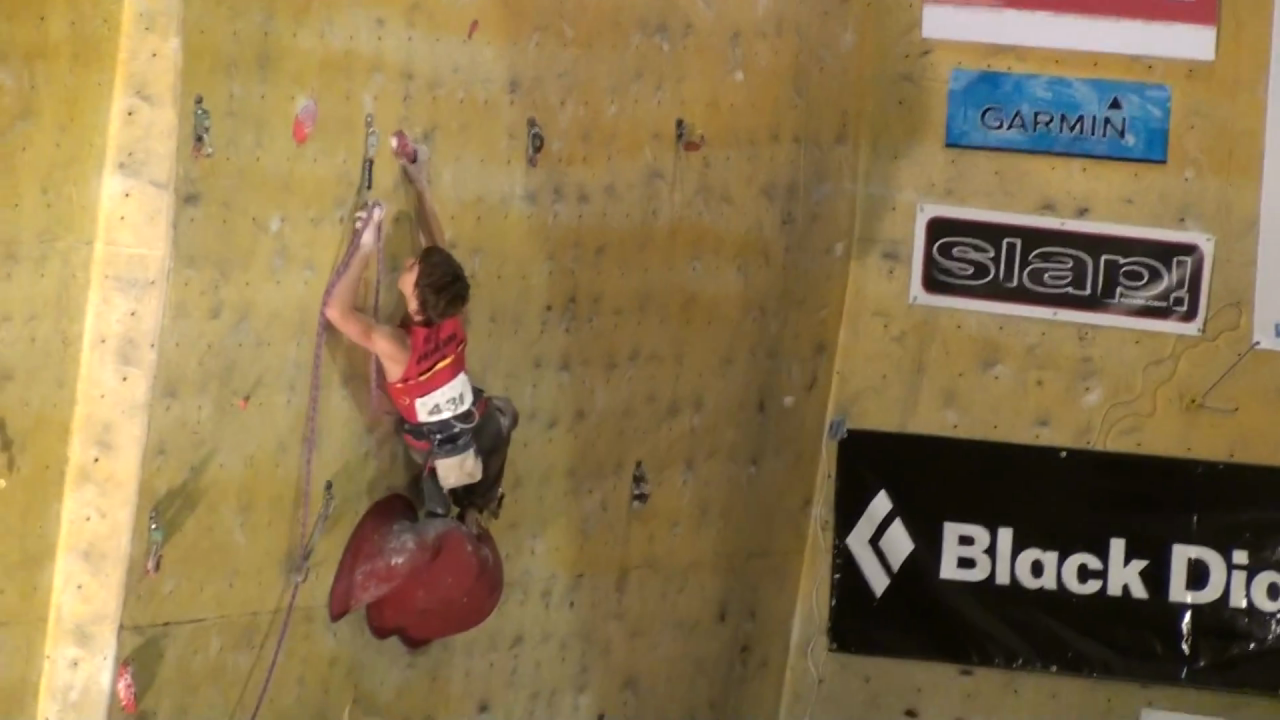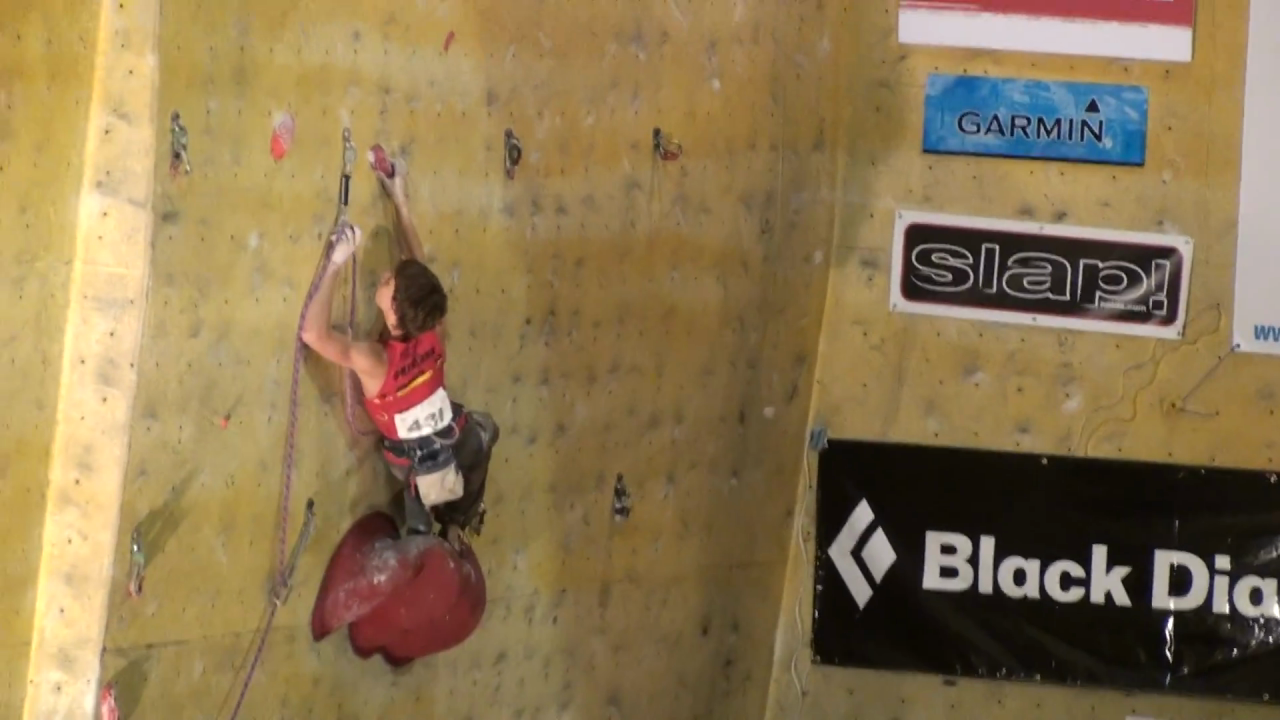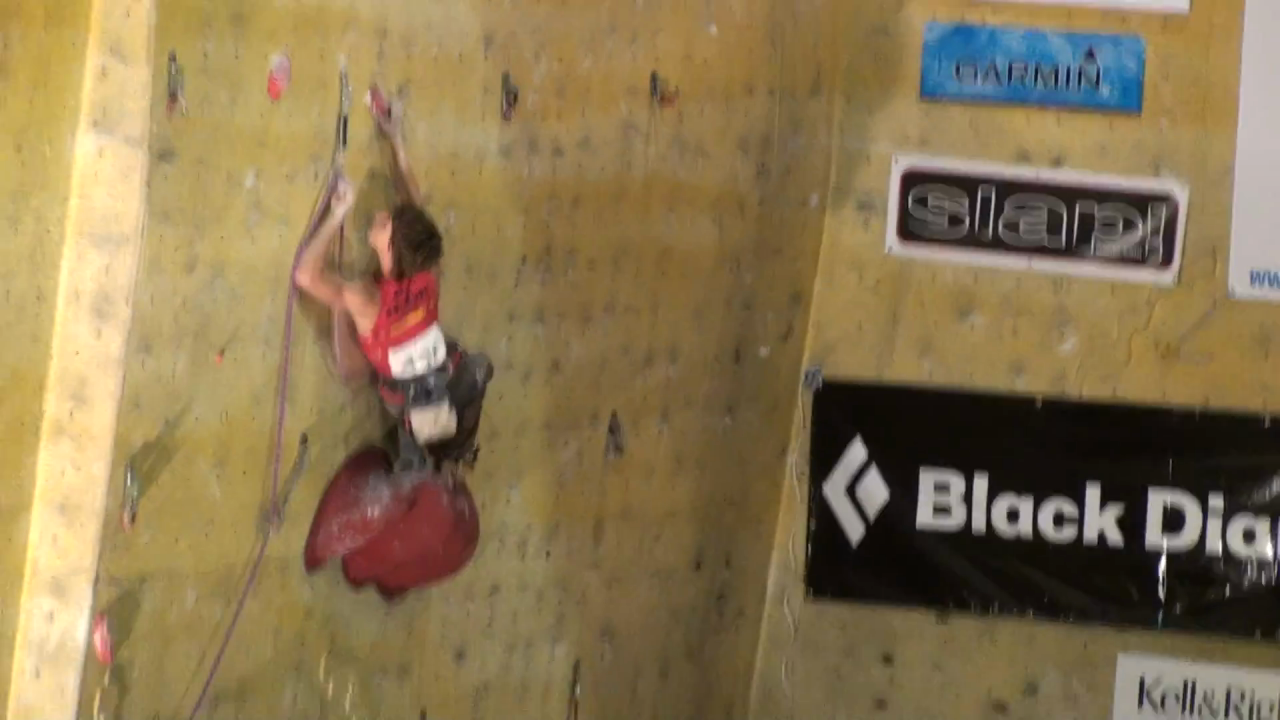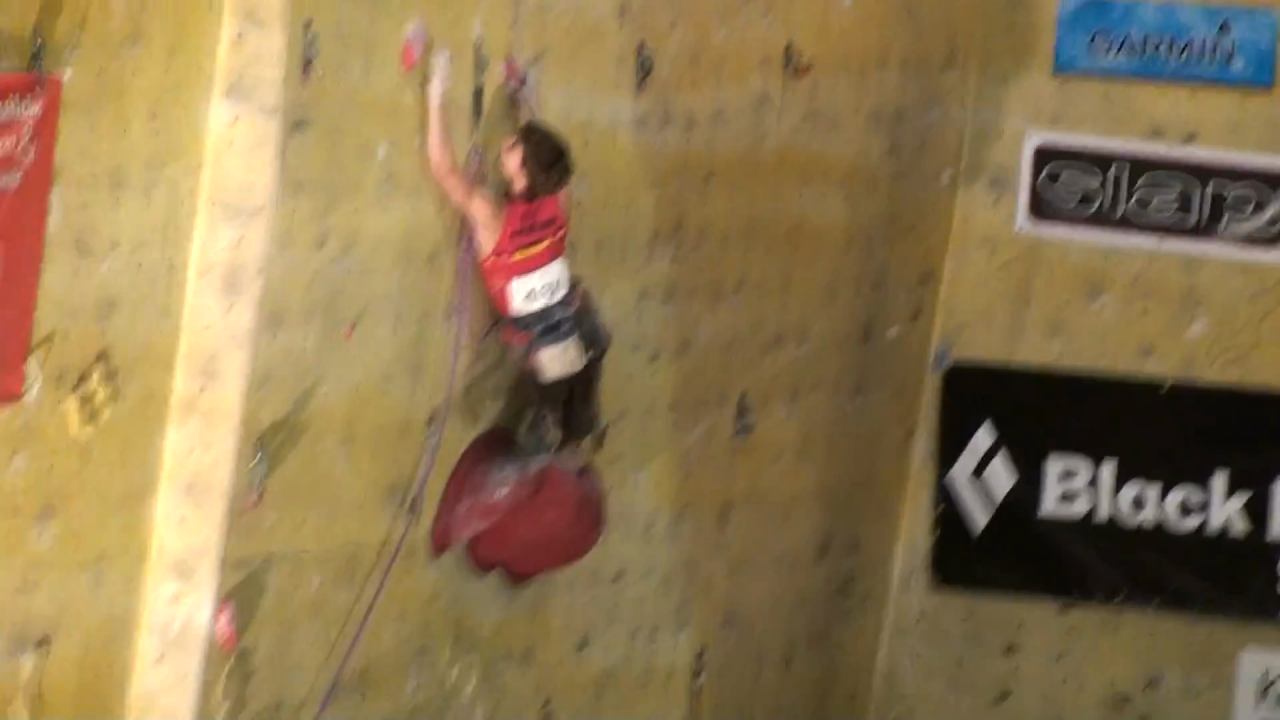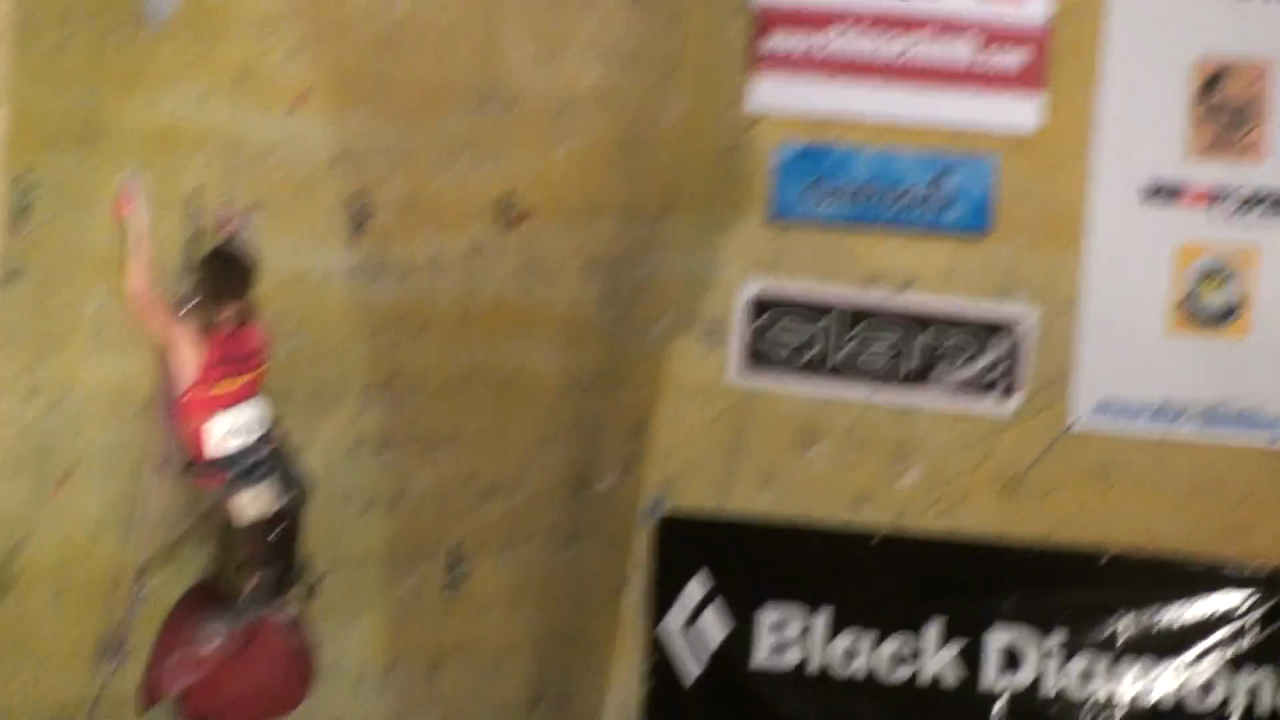
dt=0.7s
person 1, frame 1
left shoulder: (397, 346)
right shoulder: (454, 318)
left elbow: (336, 310)
right elbow: (437, 250)
left wrist: (366, 245)
right wrist: (420, 185)
left hip: (441, 454)
right hip: (478, 430)
right knee: (504, 410)
right ankle: (476, 505)
person 1, frame 2
left shoulder: (374, 361)
right shoulder: (432, 331)
left elbow: (312, 332)
right elbow: (417, 264)
left wrist: (336, 263)
right wrist: (399, 198)
left hip: (420, 470)
right hip: (460, 447)
right knee: (485, 426)
right ankle: (459, 521)
person 1, frame 3
left shoulder: (366, 300)
right shoulder: (426, 272)
left elbow: (306, 275)
right elbow: (414, 207)
left wrist: (335, 217)
right wrist: (397, 142)
left hip: (415, 404)
right hip: (453, 384)
right knee: (478, 365)
right ankle: (453, 454)
person 1, frame 4
left shoulder: (491, 213)
right shoulder: (557, 199)
left elbow: (443, 166)
right elbow: (540, 150)
left wrist: (437, 90)
right wrist: (520, 101)
left hip: (540, 343)
right hip: (579, 326)
right ankle: (576, 436)
person 1, frame 5
left shoulder: (190, 341)
right shoulder: (256, 337)
left elbow: (141, 297)
right elbow: (245, 306)
left wrist: (139, 226)
right wrist: (231, 246)
left hip: (232, 476)
right hip: (267, 465)
left ankle: (256, 580)
right ankle: (280, 581)
